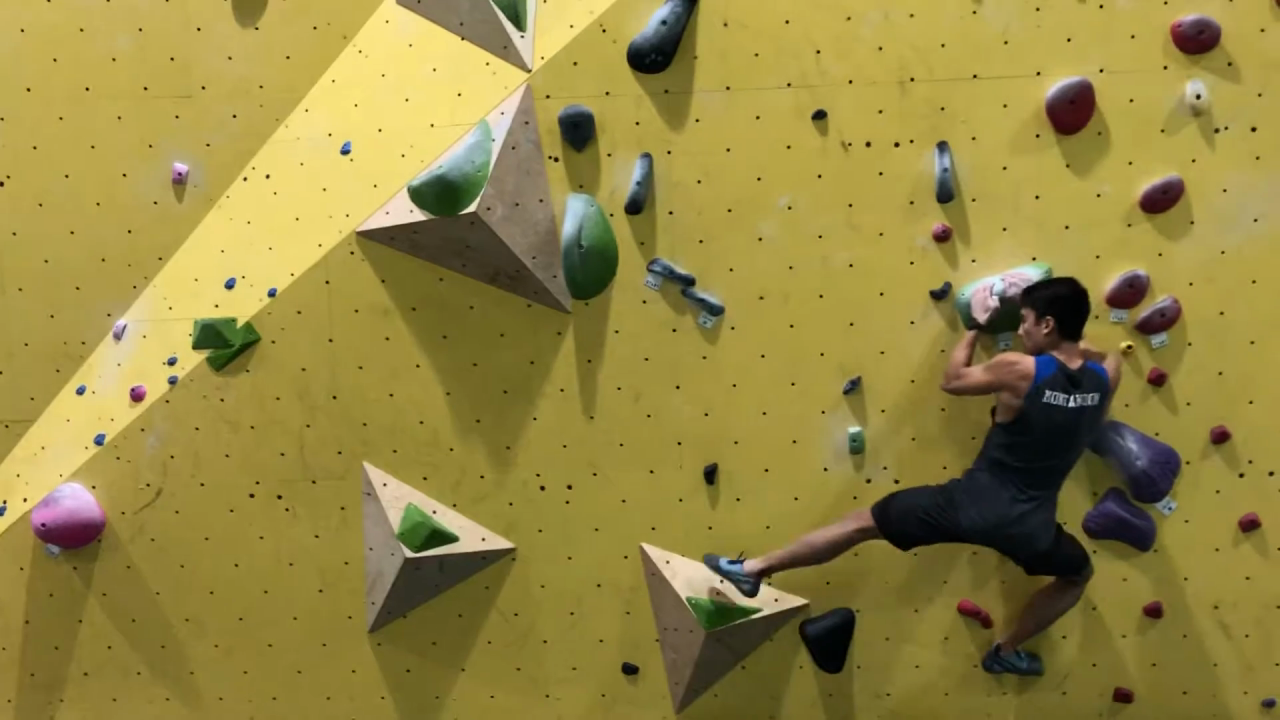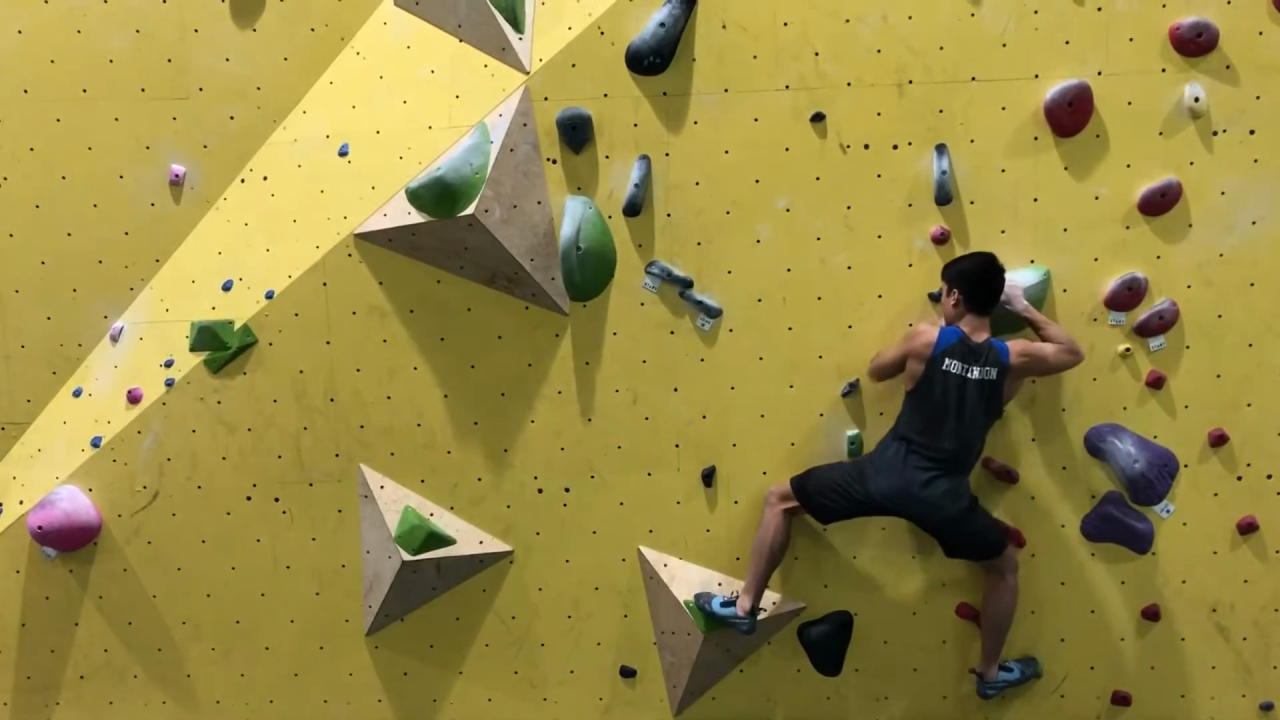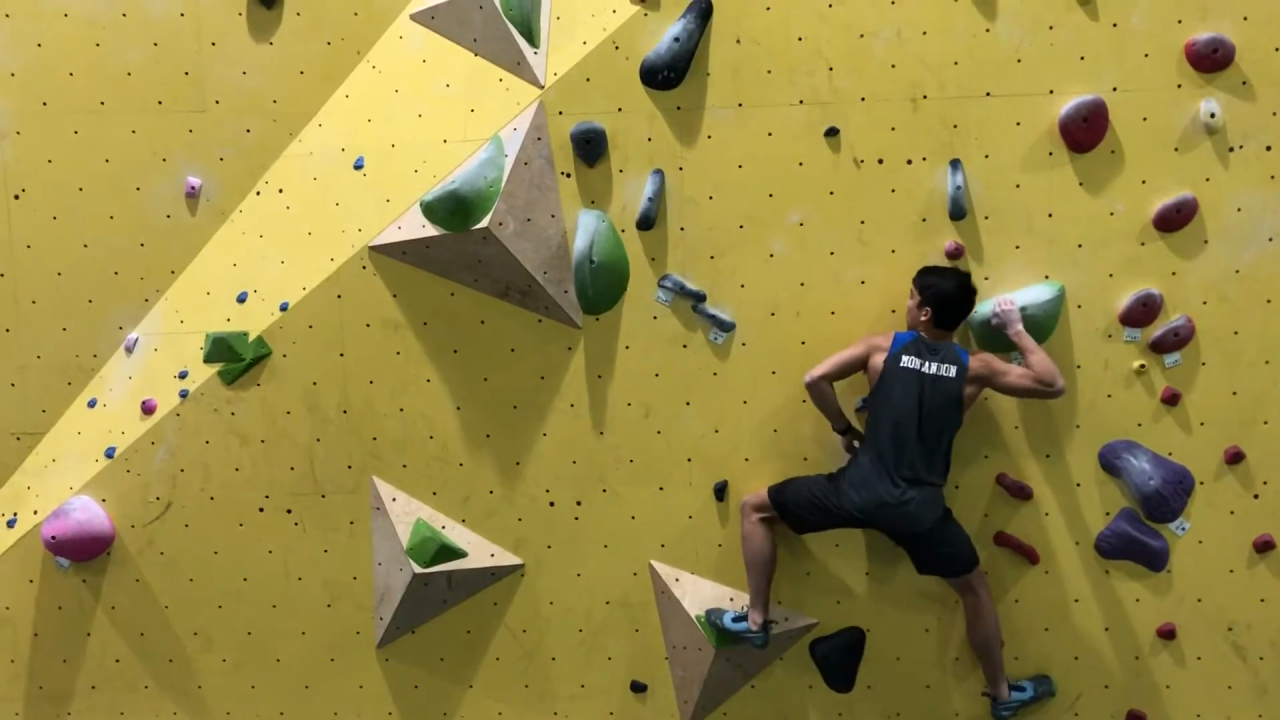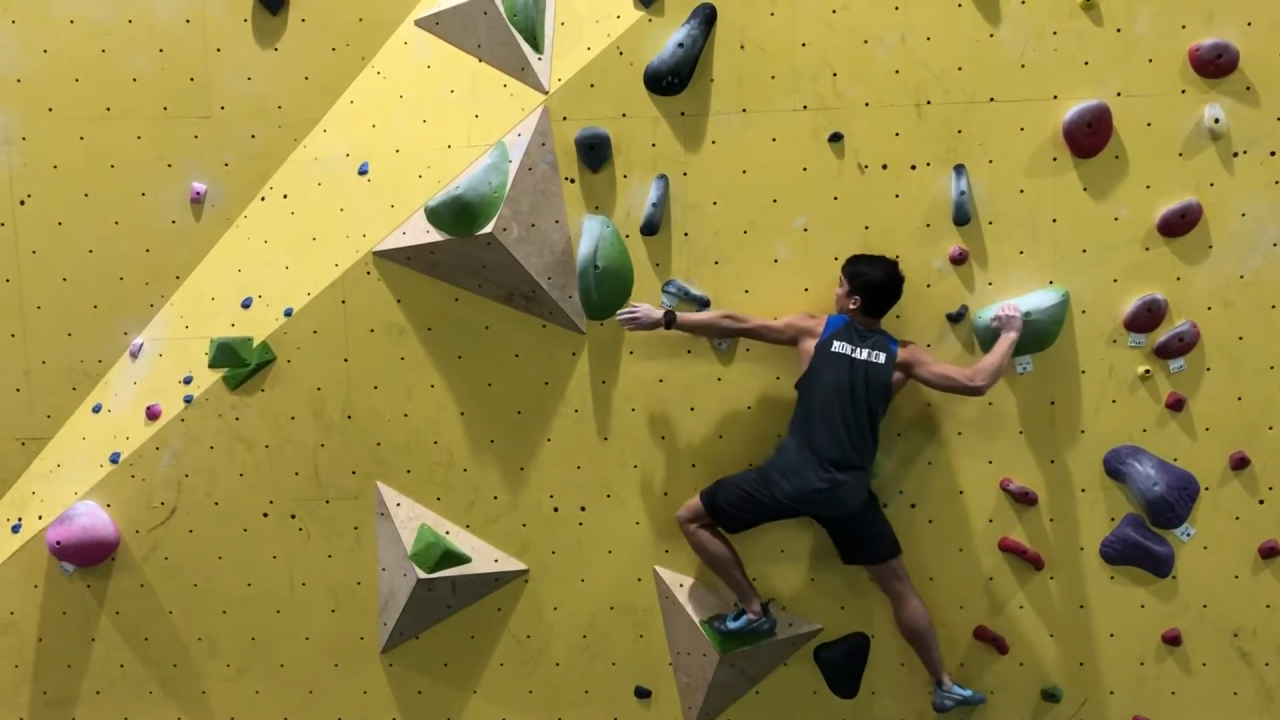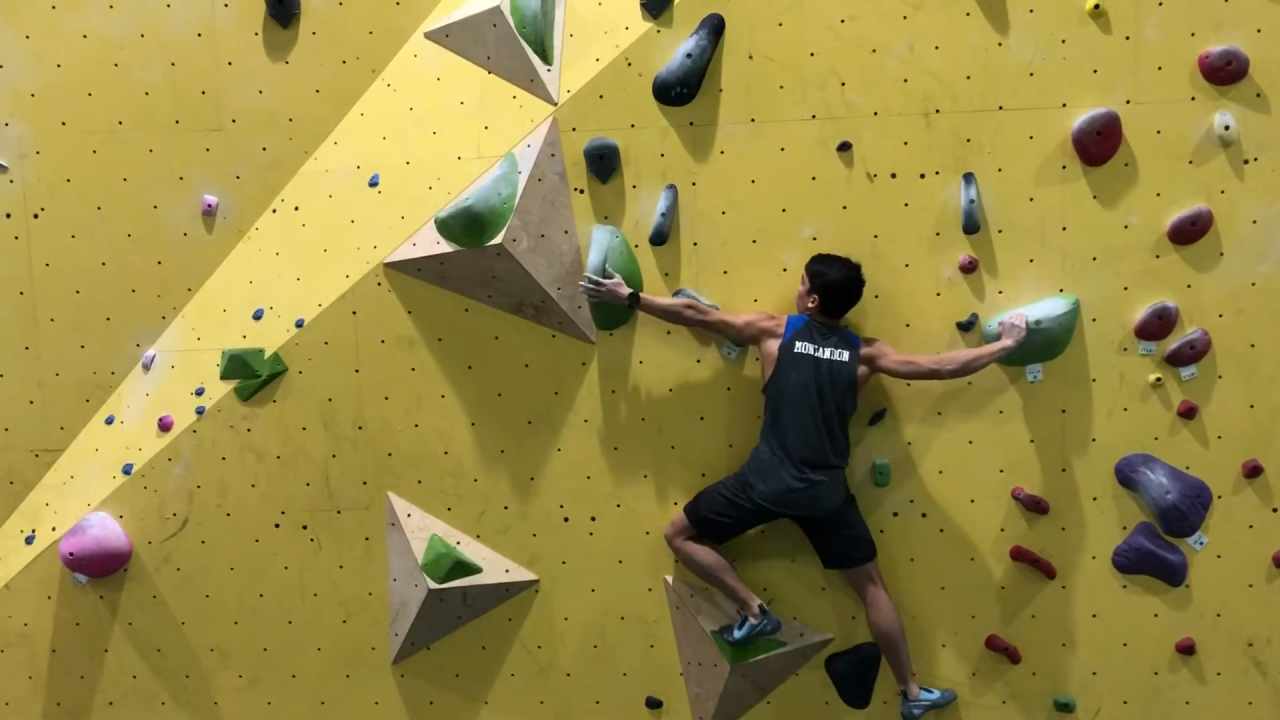
dt=1s
person 1, frame 1
left shoulder: (1018, 370)
right shoulder: (1106, 376)
left elbow: (952, 380)
right elbow: (1080, 347)
left wrist: (976, 325)
right wrist: (1056, 302)
left hip: (974, 502)
right hip: (1031, 523)
left knee: (857, 523)
right knee: (1077, 575)
left ankle: (753, 570)
right ankle: (1007, 651)
person 1, frame 2
left shoulder: (925, 340)
right shoulder: (1014, 358)
left elbow: (875, 370)
right elbow: (1073, 353)
right wrist: (1025, 309)
left hip: (887, 474)
right hip: (945, 493)
left knee: (779, 500)
right knee: (1005, 569)
left ankle: (745, 605)
right ankle: (991, 673)
person 1, frame 3
left shoulder: (881, 346)
right shoulder: (974, 367)
left elbow: (815, 378)
right elbow: (1052, 385)
left wrist: (846, 431)
right wrist: (1016, 329)
left hip: (862, 489)
right hip: (920, 506)
left knee: (754, 508)
right knee: (975, 591)
left ankle: (754, 619)
person 1, frame 4
left shoulder: (814, 329)
right shoulder: (902, 356)
left elbow: (734, 324)
right elbow: (975, 383)
left wrist: (664, 319)
right wrist: (1009, 335)
left hip: (789, 477)
right hip: (848, 492)
left knee: (692, 518)
right knee: (900, 589)
left ankle: (753, 610)
right ankle: (944, 686)
person 1, frame 5
left shoulder: (775, 331)
right shoulder: (864, 352)
left elbow: (695, 313)
right elbow: (939, 367)
left wrist: (628, 297)
right wrist: (1004, 344)
left hip: (765, 481)
right hip: (825, 492)
left knee: (679, 535)
right knee: (873, 589)
left ankle: (754, 612)
